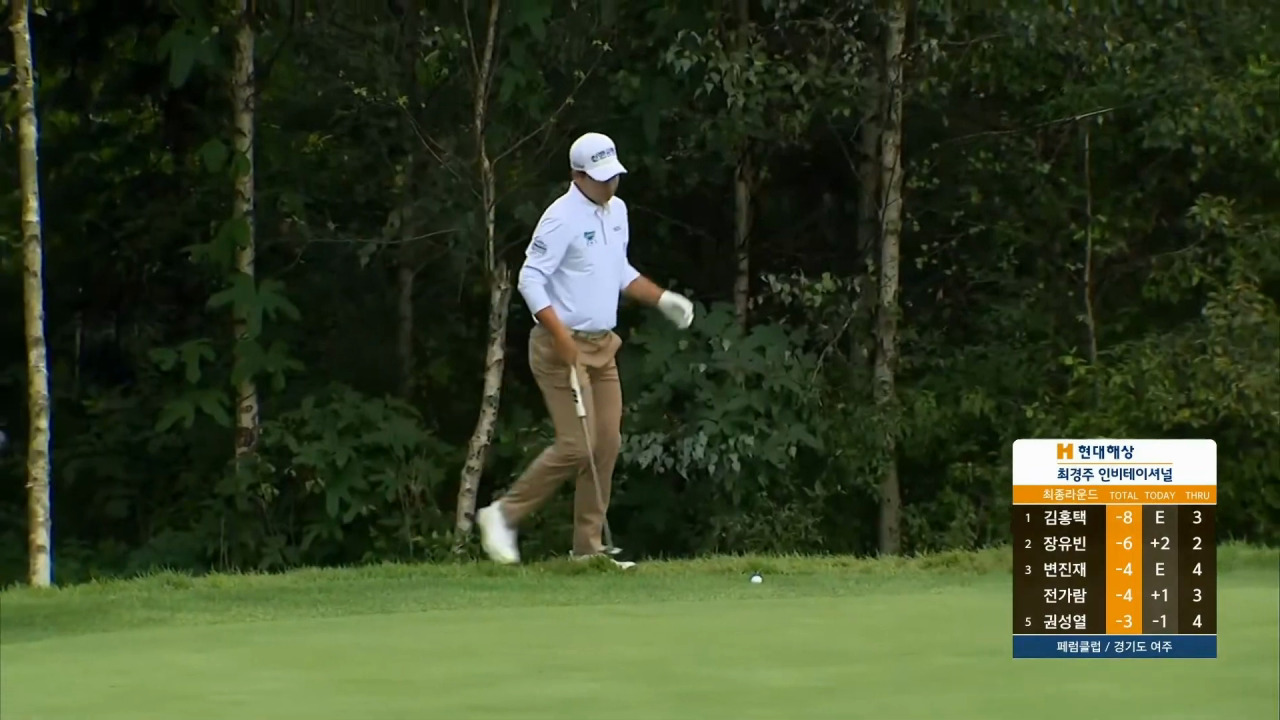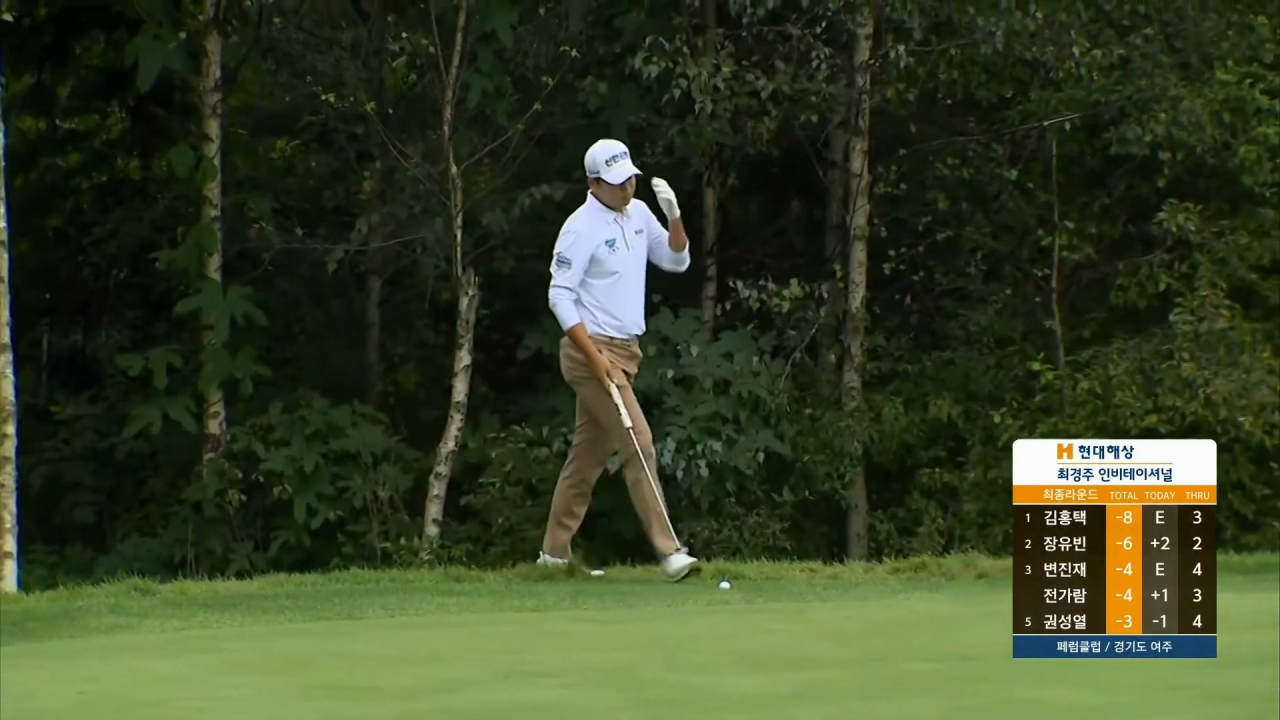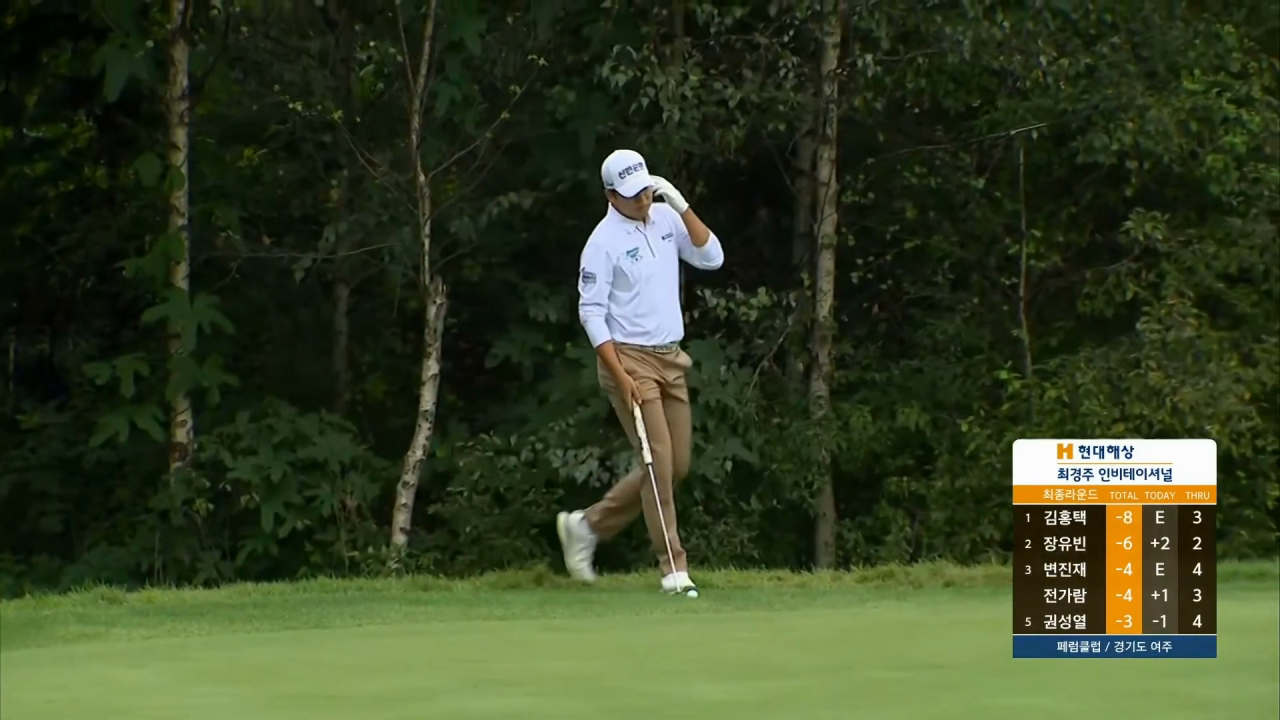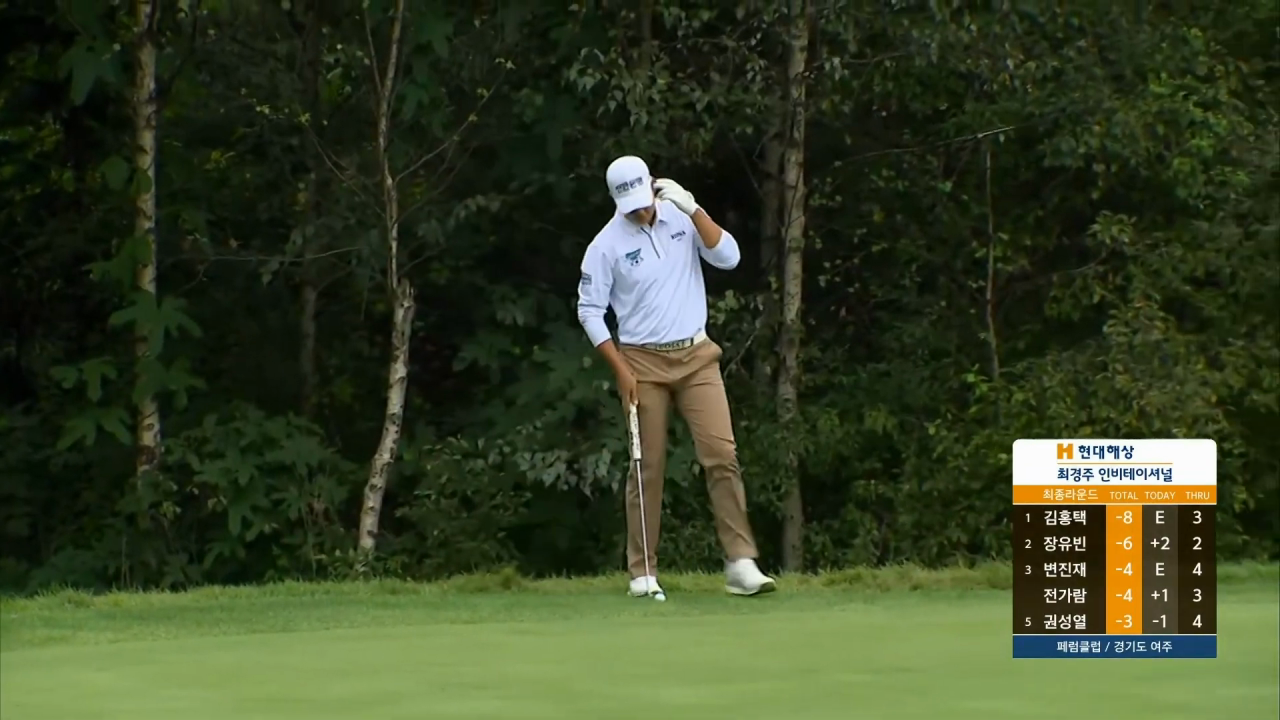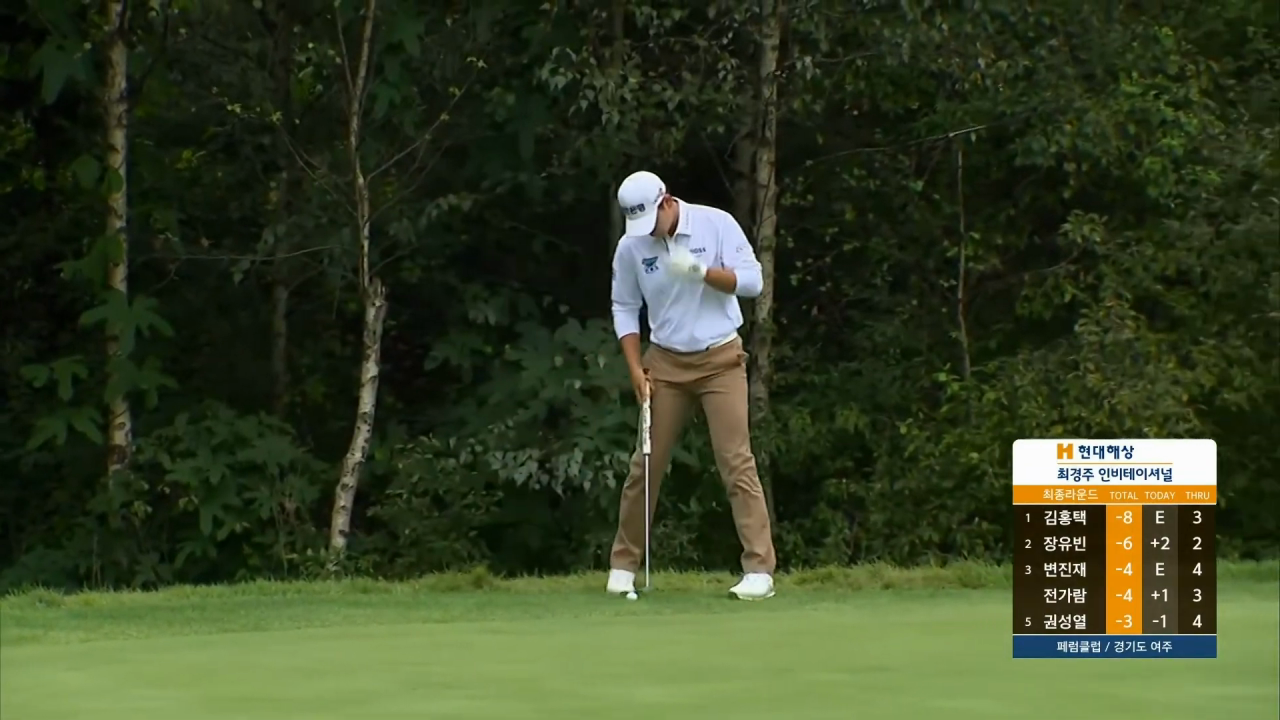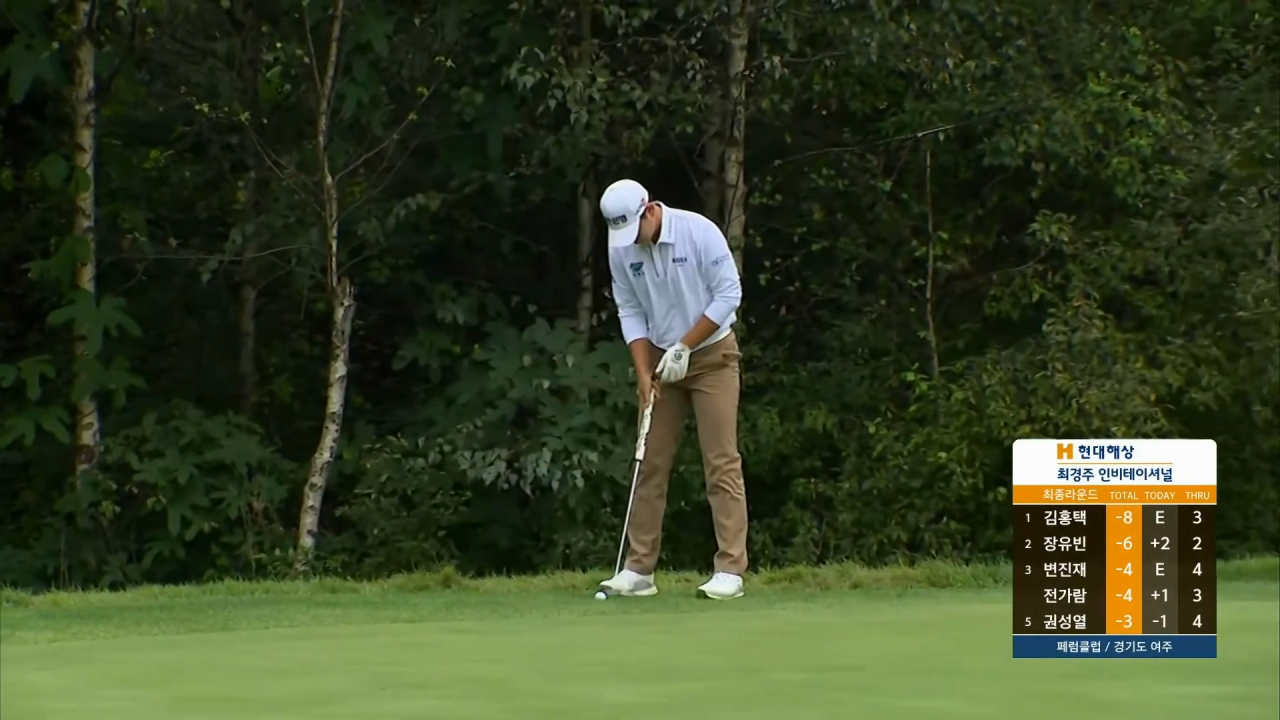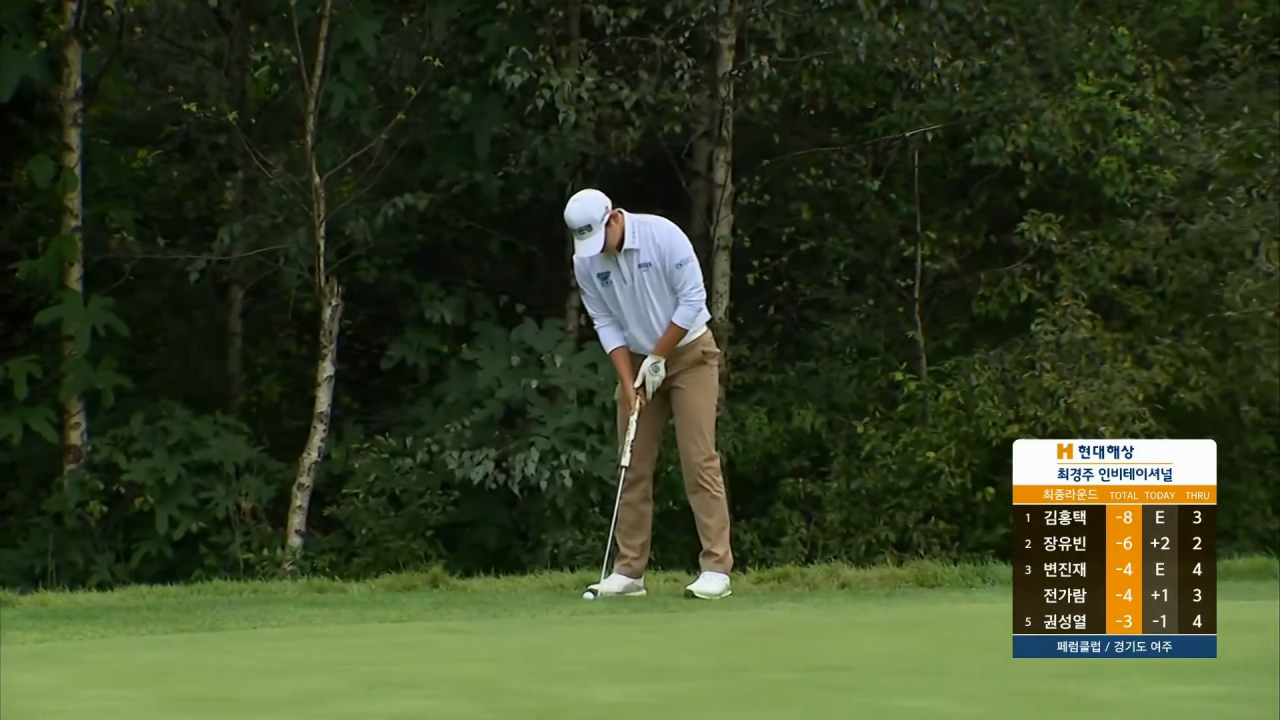
dt=0.3s
person 1, frame 1
left shoulder: (616, 210)
right shoulder: (561, 216)
right elbow: (530, 278)
left wrist: (663, 299)
right wrist: (560, 335)
left hip: (602, 345)
right hip: (562, 347)
left knee: (606, 447)
right knee: (575, 446)
left ankle: (587, 547)
right ankle: (505, 513)
person 1, frame 2
left shoulder: (639, 213)
right shoulder: (580, 227)
left elbow: (676, 260)
right elbow: (560, 296)
left wrist: (673, 213)
right wrist: (592, 354)
left hip: (624, 350)
right hip: (592, 352)
left knee: (588, 455)
right knee: (638, 446)
left ankle: (555, 551)
right ankle: (670, 552)
person 1, frame 3
left shoulder: (665, 220)
right shoulder: (604, 240)
left elbow: (712, 258)
right elbow: (591, 312)
left wrist: (682, 207)
right wrist: (619, 374)
left hip: (670, 358)
right hip: (629, 361)
left knee: (675, 464)
right knee: (658, 463)
left ankle: (586, 524)
right ankle: (673, 567)
person 1, frame 4
left shoulder: (685, 214)
right shoulder: (605, 245)
left elbow: (729, 258)
right elbow: (590, 311)
left wrist: (691, 209)
right wrist: (619, 369)
left hip: (696, 356)
right hip: (642, 362)
left knee: (721, 453)
right knee: (648, 467)
left ankle: (742, 560)
right ankle: (641, 570)
person 1, frame 5
left shoulder: (715, 223)
right shoulder: (630, 247)
left elbow: (752, 282)
right elbow: (624, 309)
left wrist: (702, 270)
right wrist: (635, 366)
left hip: (721, 359)
right hip: (666, 362)
left knee: (736, 461)
right knee: (647, 464)
left ankle: (759, 569)
right ankle: (623, 564)
person 1, frame 6
left shoulder: (700, 231)
right shoulder: (619, 251)
left elbow: (728, 296)
right elbow: (630, 313)
left wrist: (684, 347)
right wrist: (643, 372)
left hip: (712, 355)
right hip: (661, 359)
left knee: (720, 461)
right knee: (650, 462)
left ankle: (730, 569)
right ankle: (639, 568)
person 1, frame 7
left shoulder: (663, 235)
right shoulder: (585, 262)
left elbow: (693, 300)
right elbow: (606, 324)
left wrist: (658, 357)
right wrist: (627, 380)
left hip: (689, 355)
right hip: (637, 363)
left knee: (699, 458)
right knee: (634, 466)
left ankle: (716, 569)
right ankle: (629, 570)
